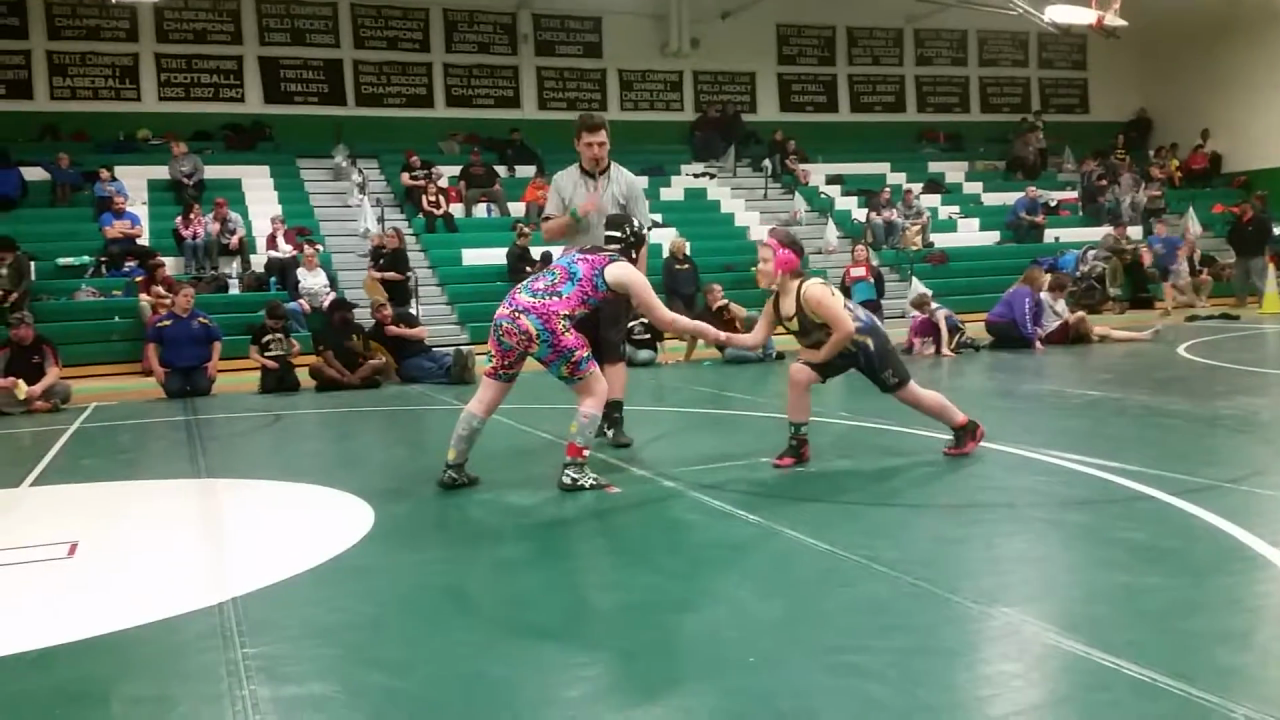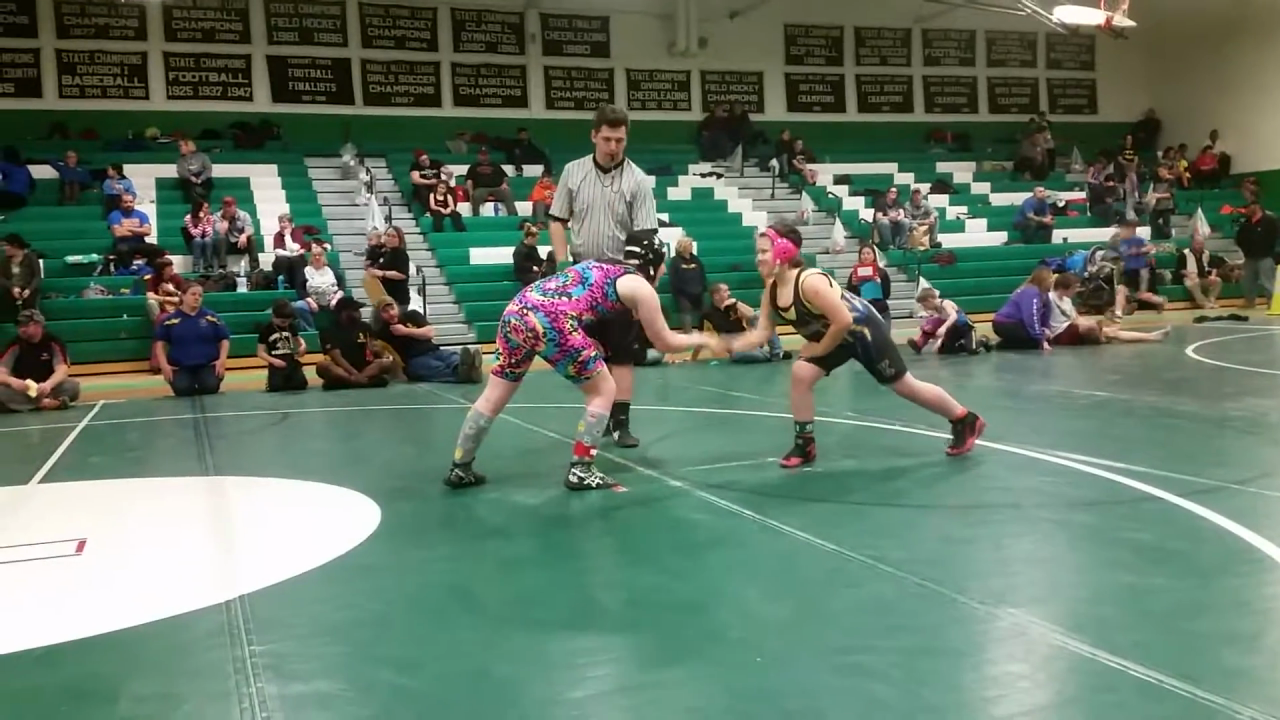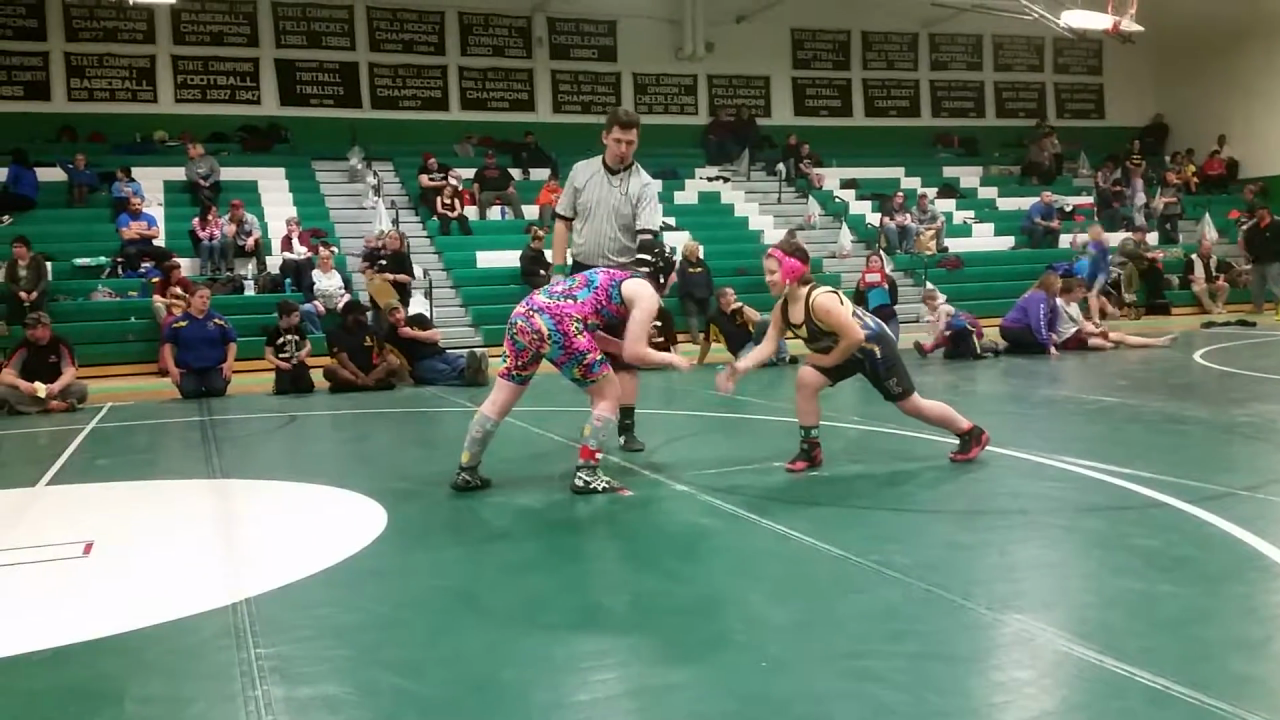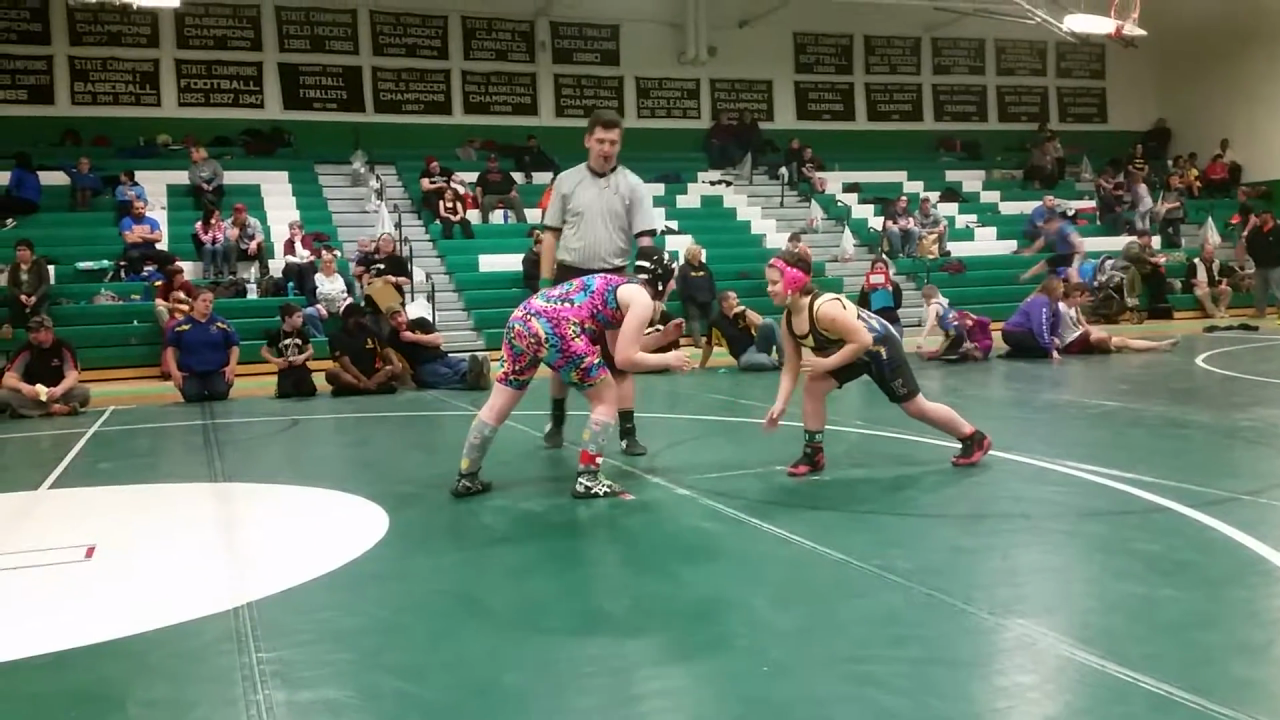
dt=0.3s
person 1, frame 1
left shoulder: (627, 181)
right shoulder: (562, 181)
right elbow: (547, 232)
right wrist: (575, 215)
left knee: (613, 349)
right knee: (589, 351)
left ankle: (615, 421)
right ankle: (602, 415)
person 1, frame 2
left shoulder: (638, 180)
right shoulder: (573, 172)
left elbow: (645, 236)
right elbow: (557, 223)
right wrist: (562, 267)
left knee: (621, 351)
left ankle: (621, 423)
right ankle: (604, 414)
person 1, frame 3
left shoulder: (644, 185)
right shoulder: (581, 171)
left elbow: (647, 238)
right elbow: (563, 222)
right wrist: (558, 270)
right hip: (583, 273)
left knee: (625, 355)
left ankle: (627, 428)
person 1, frame 4
left shoulder: (632, 185)
right shoulder: (566, 181)
left elbow: (645, 239)
right elbow: (550, 234)
right wrist: (546, 281)
left hip: (612, 279)
right hip: (571, 278)
left ankle: (627, 432)
right ankle: (556, 418)
person 2, frame 1
left shoulder: (579, 254)
right shoulder: (626, 272)
right elbow: (665, 320)
left wrist: (575, 337)
right wrist: (705, 331)
left hip: (509, 313)
right hip: (543, 323)
left knee: (486, 397)
right knee: (596, 390)
left ankle: (453, 470)
right ankle: (574, 471)
person 2, frame 2
left shoulder: (599, 267)
right shoulder: (640, 287)
right elbow: (666, 343)
left wrist: (585, 342)
right wrist: (701, 339)
left hip: (517, 311)
right hip: (550, 322)
left knee: (494, 395)
right knee: (603, 390)
left ankle: (460, 468)
right ankle: (580, 470)
person 2, frame 3
left shoulder: (613, 277)
right shoulder: (646, 293)
right elbow: (636, 354)
left wrist: (625, 346)
right wrist: (671, 358)
left hip: (524, 314)
right hip: (557, 326)
left knee: (500, 399)
right knee: (610, 394)
left ankle: (466, 472)
right ankle: (587, 474)
person 2, frame 4
left shoulder: (617, 286)
right shoulder: (642, 298)
left elbow: (622, 348)
right elbow: (626, 359)
left wrist: (663, 337)
right wrist: (668, 360)
left hip: (522, 319)
right hip: (554, 330)
left knee: (497, 405)
right knee: (607, 398)
left ankle: (466, 478)
right ankle: (587, 478)
person 3, frame 1
left shoulder: (812, 291)
right shoulder: (775, 302)
left elbow: (845, 329)
right elbow: (756, 338)
left wrist: (821, 355)
right wrist: (725, 338)
left hip: (865, 339)
right hip: (836, 345)
left knee: (908, 393)
right knee: (798, 376)
left ankle: (967, 428)
right ankle: (798, 446)
person 3, frame 2
left shoulder: (810, 282)
right shoulder: (771, 291)
left elbow: (843, 321)
right elbow: (761, 333)
left wrist: (821, 348)
right wrist: (734, 344)
left hip: (864, 331)
right hip: (837, 335)
left knee: (905, 386)
right knee: (801, 374)
left ankle: (966, 421)
right ankle: (804, 445)
person 3, frame 3
left shoulder: (820, 300)
right shoulder: (782, 308)
left elbow: (855, 337)
right elbow: (767, 346)
left wrist: (830, 359)
right wrist: (740, 366)
left hip: (874, 346)
right hip: (843, 349)
left knee: (911, 404)
right knee: (806, 380)
left ankle: (971, 433)
right ankle: (810, 450)
person 3, frame 4
left shoulder: (825, 309)
right shoulder: (788, 319)
left elbow: (864, 341)
right elbow: (791, 367)
left wrist: (828, 363)
right wrist: (779, 405)
left hip: (880, 346)
right hip: (853, 350)
left knee: (915, 406)
right knee: (812, 385)
left ankle: (973, 438)
right ankle: (813, 454)
